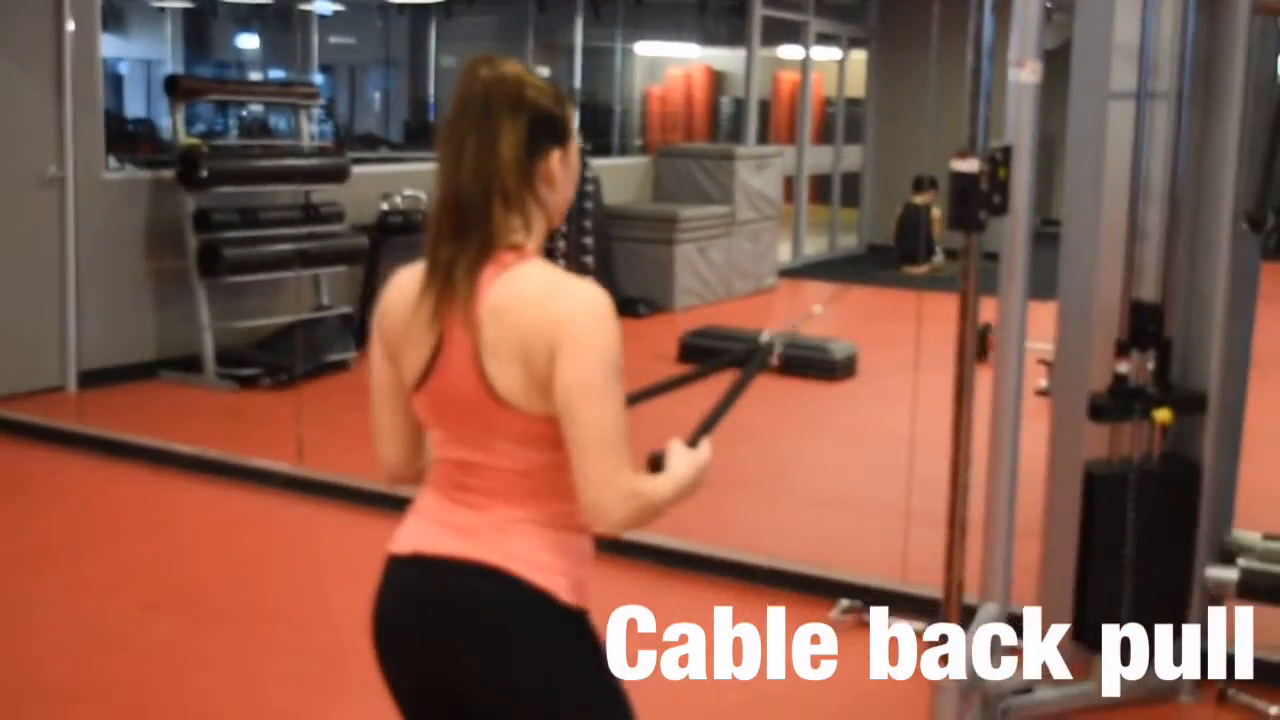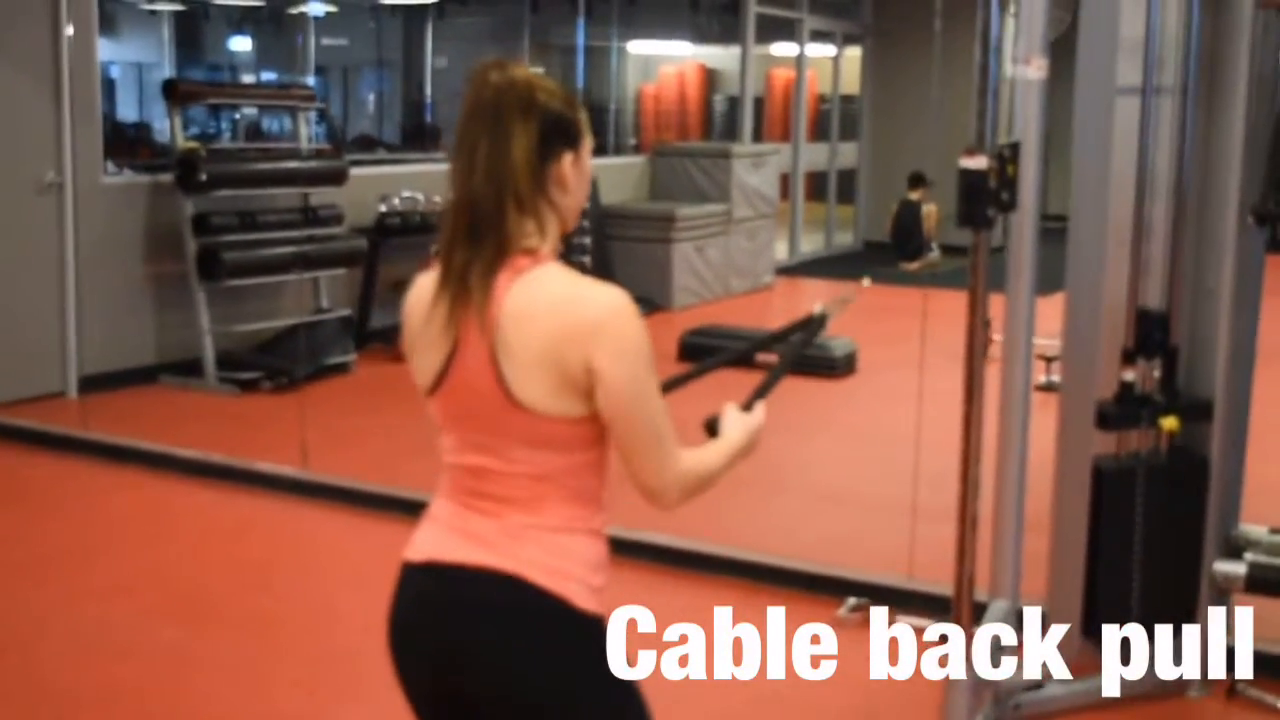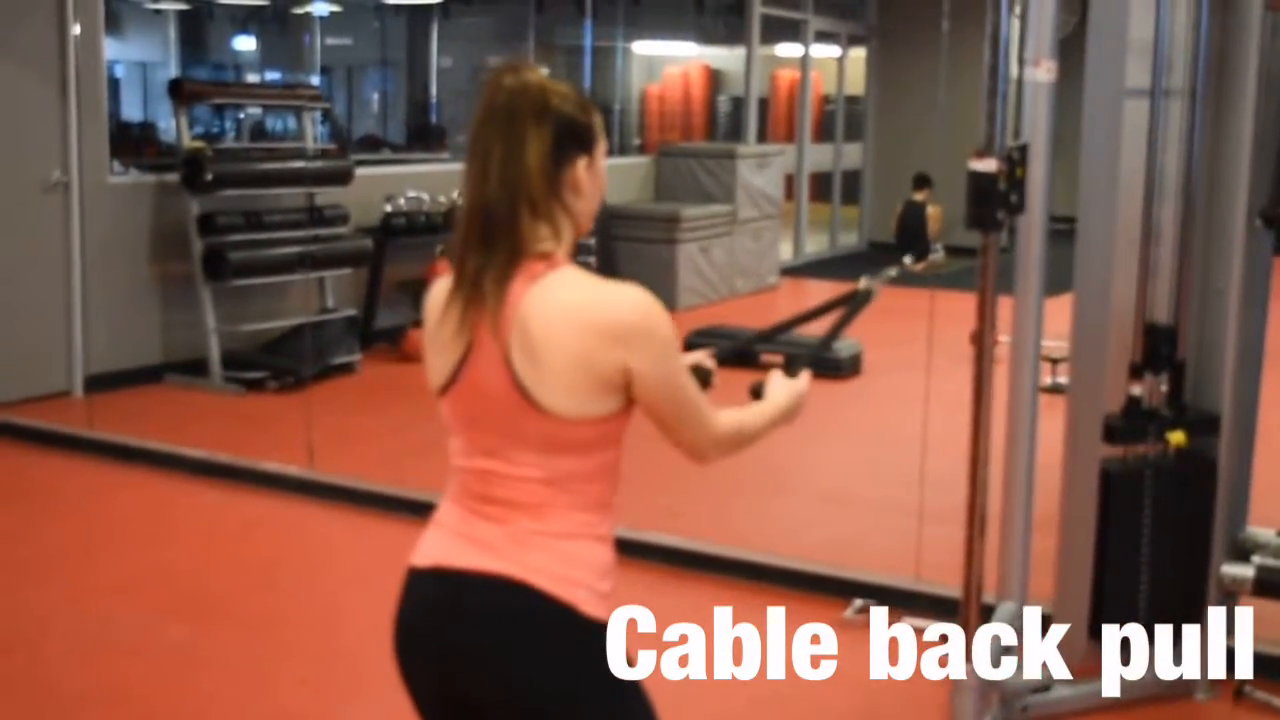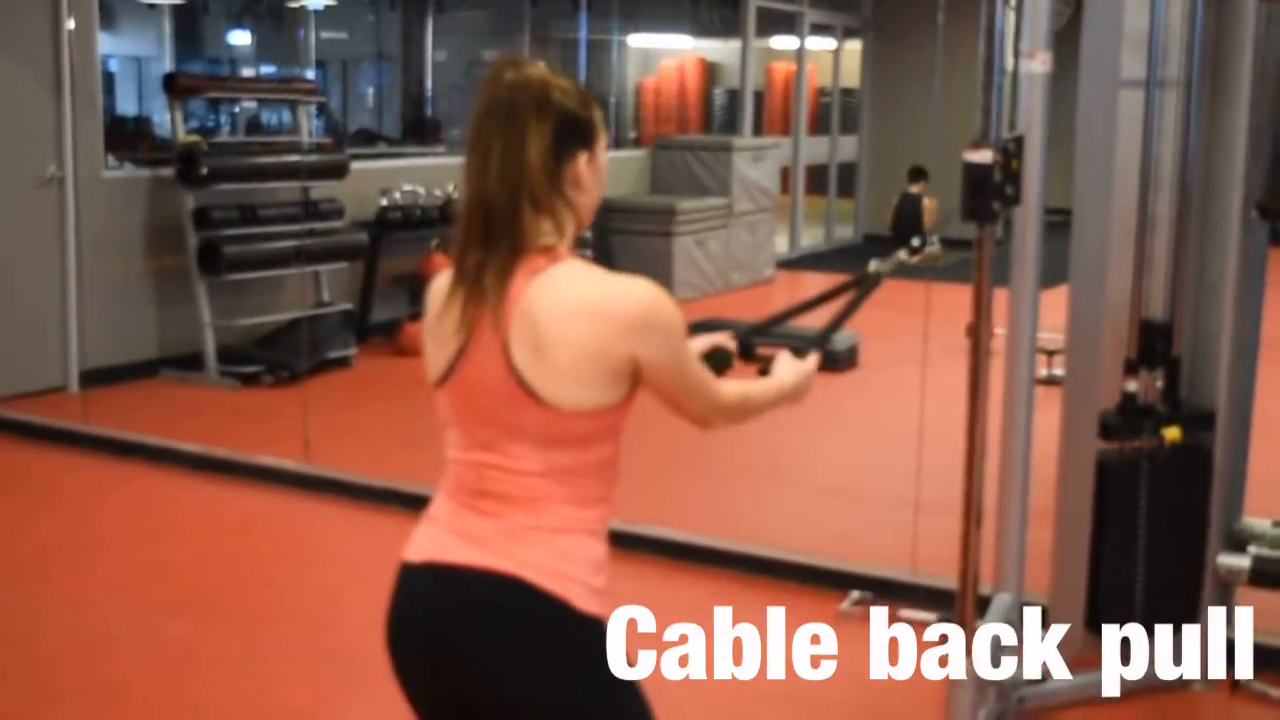
dt=0.3s
person 1, frame 1
left shoulder: (404, 294)
right shoulder: (571, 305)
left elbow: (399, 461)
right elbow: (610, 505)
right wrist: (679, 476)
left hip: (405, 601)
right hip: (516, 613)
person 1, frame 2
left shoulder: (425, 298)
right shoulder: (593, 310)
right elbow: (664, 484)
right wrist: (734, 440)
left hip: (423, 604)
right hip: (534, 616)
person 1, frame 3
left shoulder: (445, 301)
right shoulder: (618, 312)
right elbow: (704, 442)
right wrist: (776, 406)
left hip: (428, 608)
right hip: (541, 623)
person 1, frame 4
left shoulder: (446, 294)
right shoulder: (623, 304)
right elbow: (708, 410)
left wrist: (670, 357)
right wrist: (781, 386)
left hip: (421, 602)
right hip: (534, 617)
